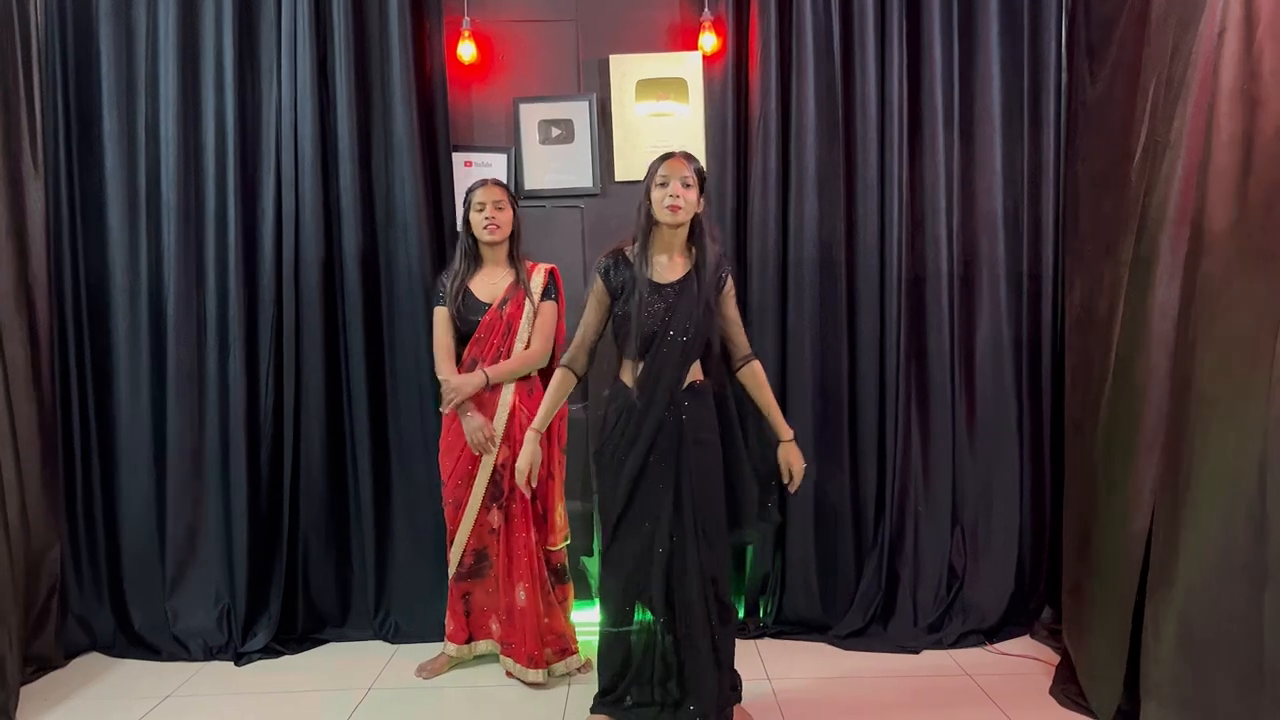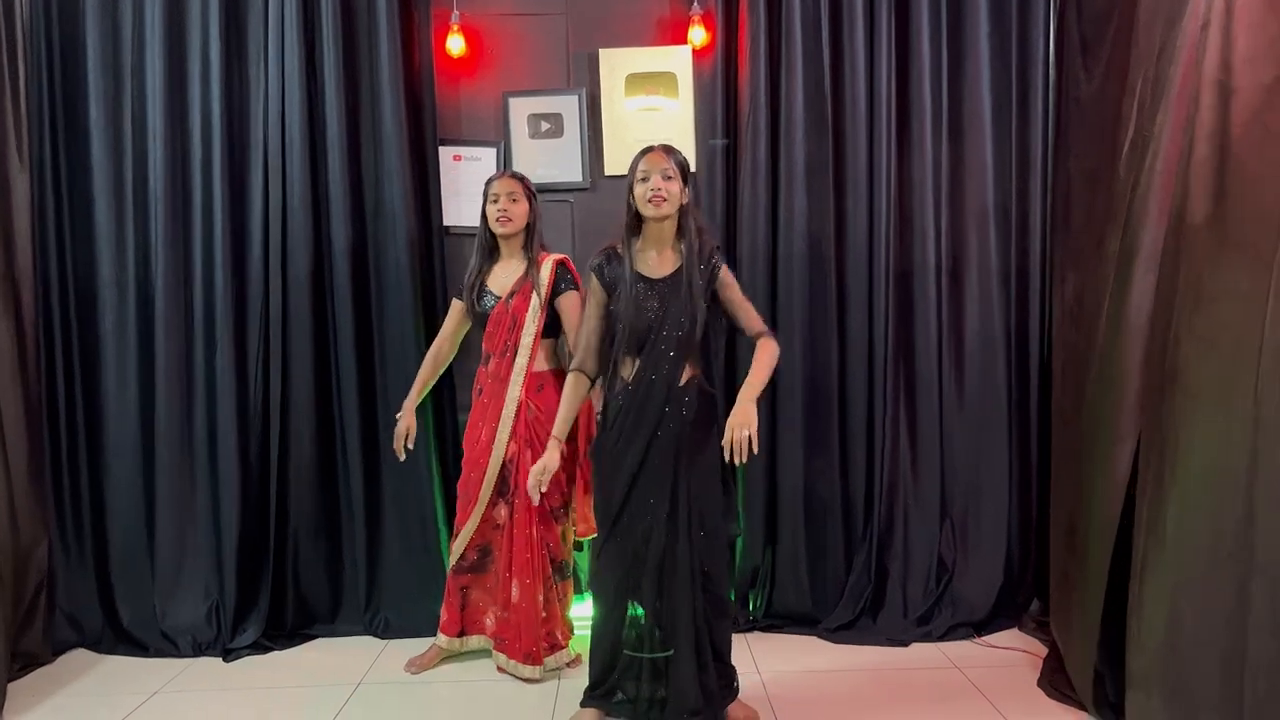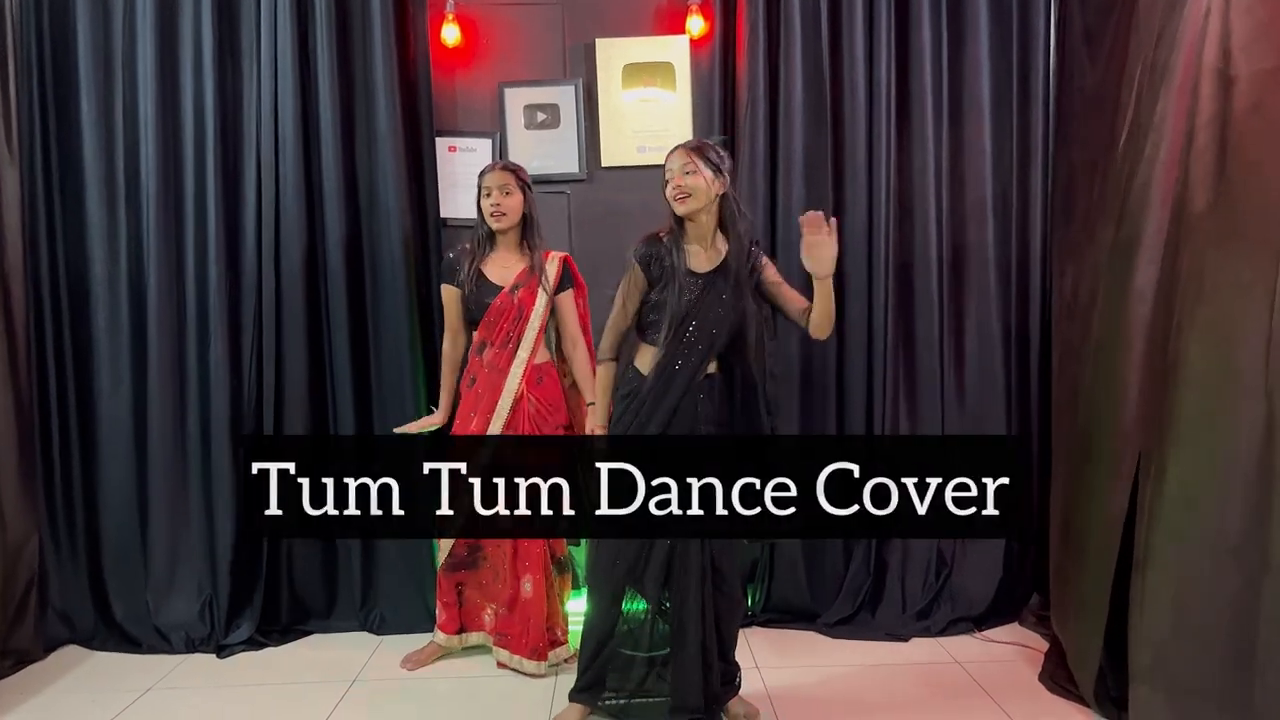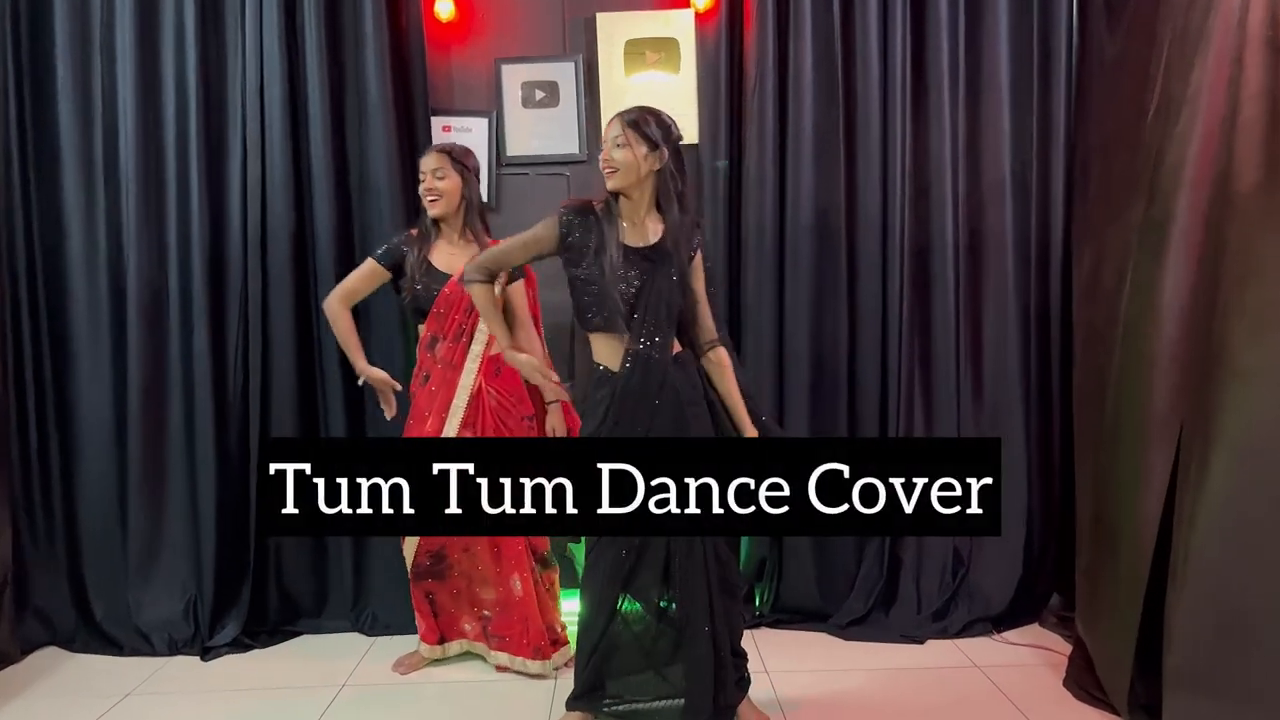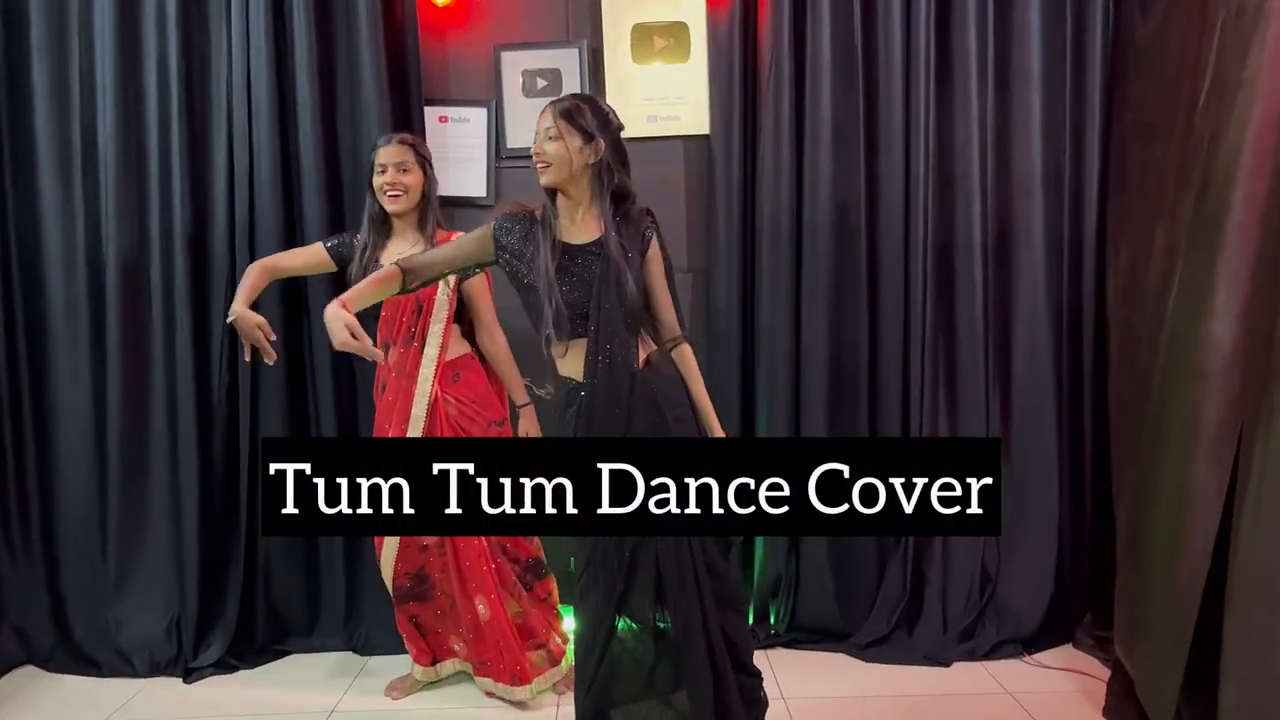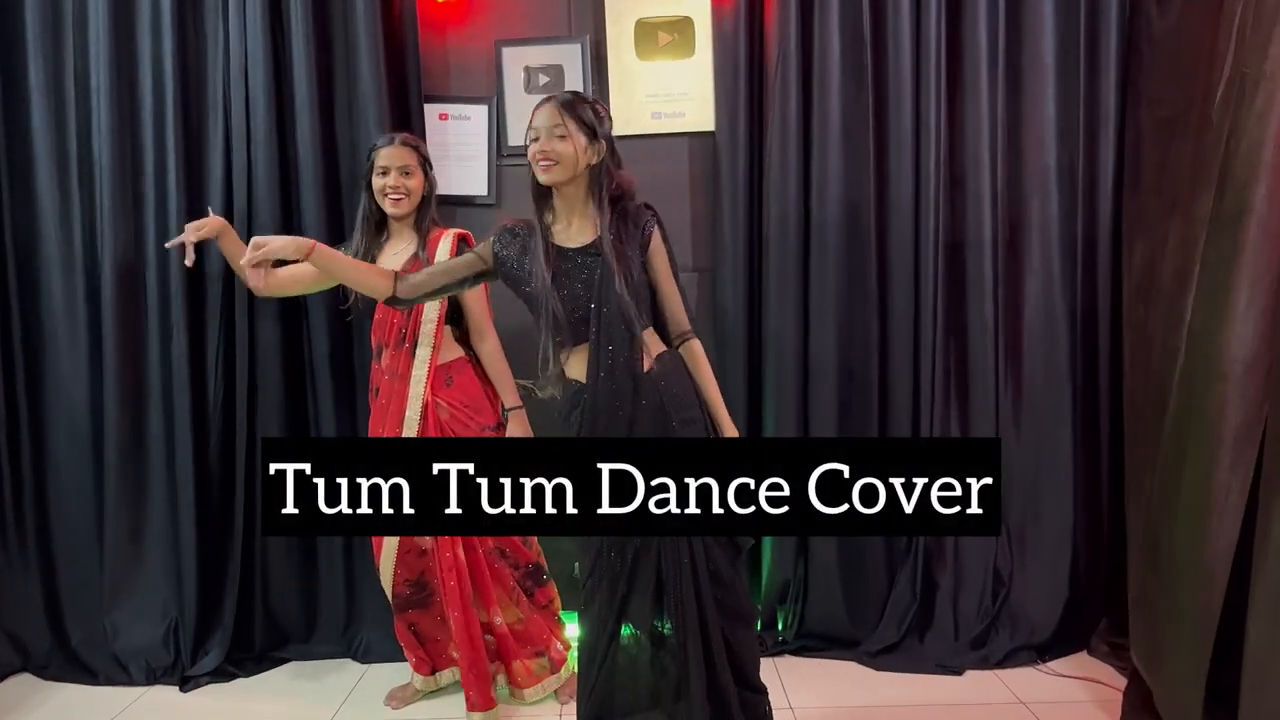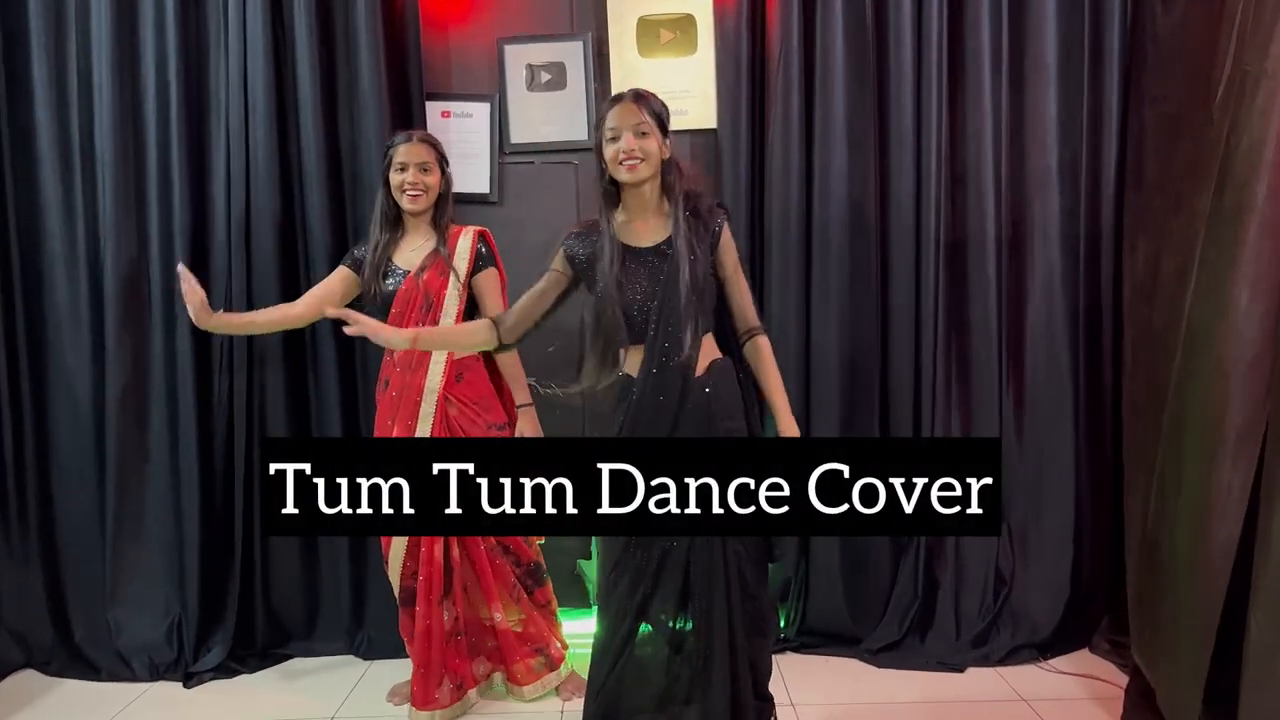
dt=0.4s
person 1, frame 1
left shoulder: (714, 271)
right shoulder: (616, 268)
left elbow: (741, 358)
right elbow: (575, 358)
left wrist: (784, 436)
right wrist: (535, 431)
left hip: (692, 422)
right hip: (627, 423)
left knee: (701, 557)
right knee: (627, 558)
person 1, frame 2
left shoulder: (705, 264)
right shoulder: (608, 266)
left elbow: (765, 340)
right elbow: (584, 363)
left wrist: (746, 399)
right wrist: (556, 443)
left hip: (690, 423)
right hip: (626, 421)
left knee: (701, 556)
right knee: (622, 555)
person 1, frame 3
left shoulder: (746, 259)
right shoulder: (650, 252)
left elbow: (821, 325)
right elbow: (607, 345)
left wrist: (823, 273)
right wrist: (596, 427)
left hip: (704, 415)
right hip: (641, 413)
left knee: (712, 552)
right knee: (623, 550)
person 1, frame 4
left shoulder: (683, 238)
right shoulder: (580, 224)
left elbow: (707, 340)
right elbow: (479, 270)
left wrist: (746, 428)
right wrist: (508, 349)
left hip: (678, 399)
right hip: (612, 403)
left knee: (700, 544)
right knee: (615, 548)
person 1, frame 5
left shoulder: (636, 228)
right shoulder: (518, 233)
left elbow: (671, 335)
right elbow: (410, 270)
left wrist: (713, 430)
right wrist: (343, 303)
left hip: (658, 404)
right hip: (590, 415)
left knee: (696, 562)
right knee: (609, 570)
person 1, frame 6
left shoulder: (637, 224)
right shoulder: (517, 244)
left elbow: (682, 333)
right elbow: (401, 288)
left wrist: (727, 430)
right wrist: (303, 249)
left hip: (669, 409)
right hip: (597, 420)
left knee: (701, 571)
right knee: (612, 580)
person 1, frame 7
left shoulder: (705, 224)
right shoulder: (588, 243)
left elbow: (749, 331)
right elbow: (504, 328)
left wrist: (786, 429)
right wrist: (400, 337)
left hip: (713, 411)
right hip: (641, 416)
left knee: (723, 573)
right knee: (636, 577)
person 2, frame 1
left shoulder: (540, 278)
right shoulder: (451, 283)
left elbow: (541, 353)
right elbow: (442, 358)
left wrist: (482, 378)
right wrist: (468, 412)
left hip: (524, 413)
right hip: (466, 415)
left knee: (531, 528)
right knee: (469, 525)
left ankle: (542, 644)
right ankle: (462, 638)
person 2, frame 2
left shoulder: (554, 270)
right shoulder: (476, 276)
right elbow: (443, 344)
left wrist: (596, 415)
right wrist: (409, 409)
left hip: (541, 406)
right hip: (490, 407)
left knee: (540, 522)
right knee: (477, 518)
left ankle: (539, 639)
right ankle: (454, 633)
person 2, frame 3
left shoulder: (553, 267)
right shoulder: (463, 264)
left elbow: (574, 343)
right elbow: (452, 341)
left wrist: (596, 408)
right wrist: (444, 406)
left hip: (540, 400)
right hip: (478, 400)
left ankle: (536, 636)
right ankle: (451, 629)
person 2, frame 4
right shoulder: (407, 249)
left elbow: (525, 335)
right elbow: (336, 302)
left wrist: (553, 402)
right wrist: (363, 367)
left hip: (498, 395)
right hip: (433, 396)
left ankle: (533, 637)
right ankle: (439, 636)
person 2, frame 5
left shoulder: (458, 248)
right shoulder: (359, 248)
left elbow: (489, 333)
right elbow: (268, 266)
left wrist: (524, 406)
right wrist: (241, 303)
left hip: (463, 400)
right hip: (398, 405)
left knee: (493, 529)
right knee: (407, 536)
left ankle: (541, 653)
right ankle: (433, 656)
person 2, frame 6
left shoulder: (453, 246)
right shoulder: (359, 253)
left elbow: (484, 335)
right elbow: (266, 283)
left wrist: (515, 411)
right wrist: (222, 231)
left hip: (456, 404)
right hip: (392, 410)
left knee: (492, 536)
right knee: (406, 546)
left ankle: (545, 662)
right ankle: (433, 667)
person 2, frame 7
left shoulder: (470, 245)
right shoulder: (372, 254)
right elbow: (302, 311)
left wrist: (525, 407)
right wrist: (219, 320)
left hip: (467, 402)
right hip: (402, 406)
left knee: (495, 534)
right knee: (415, 542)
left ankle: (543, 660)
right ankle: (440, 668)
